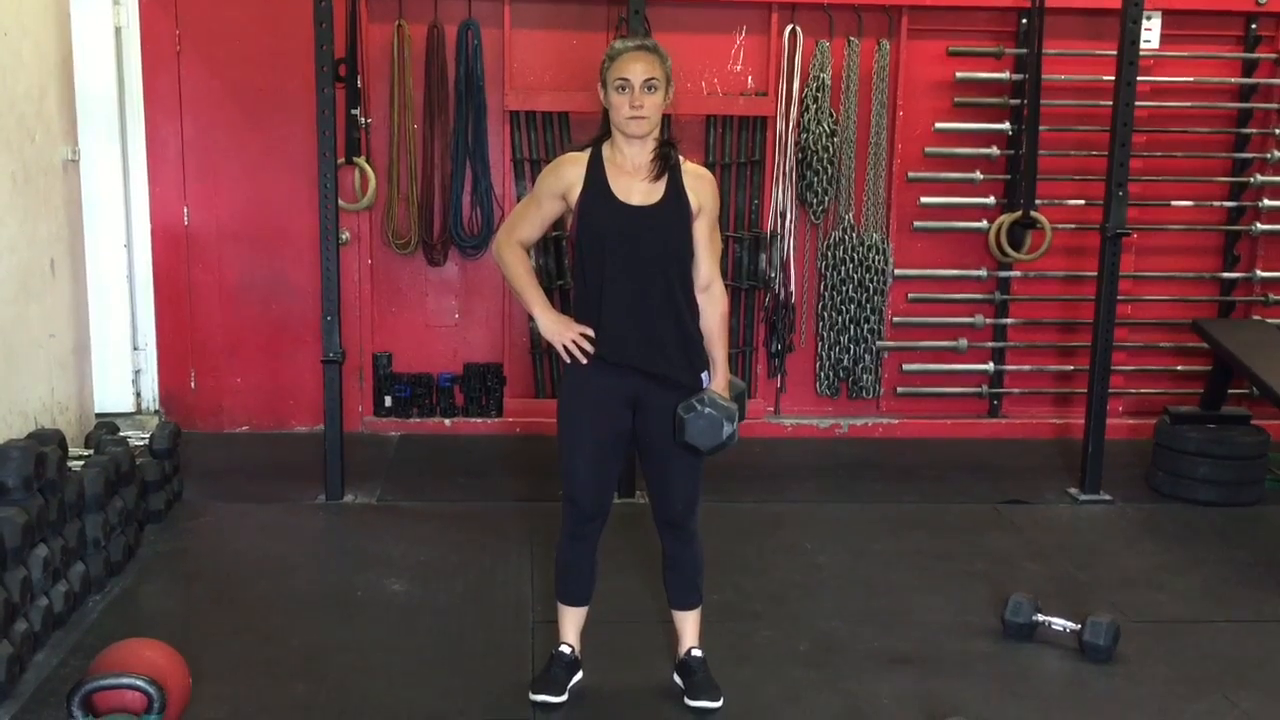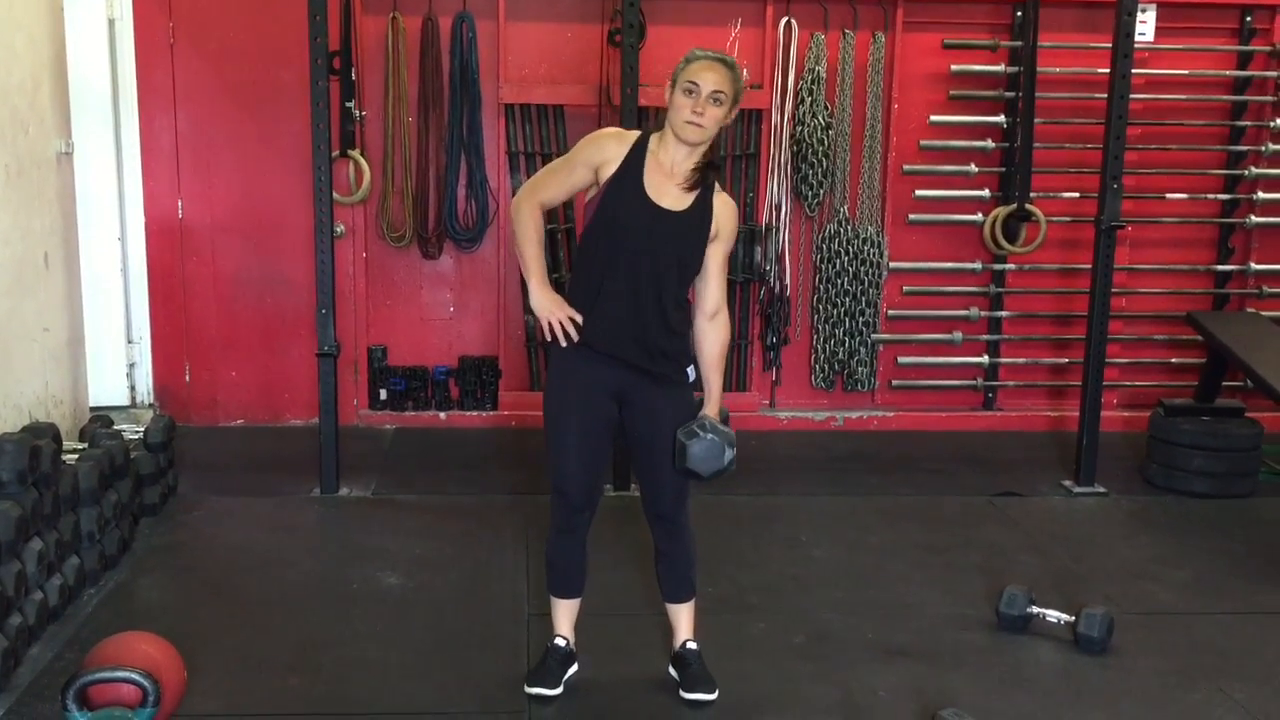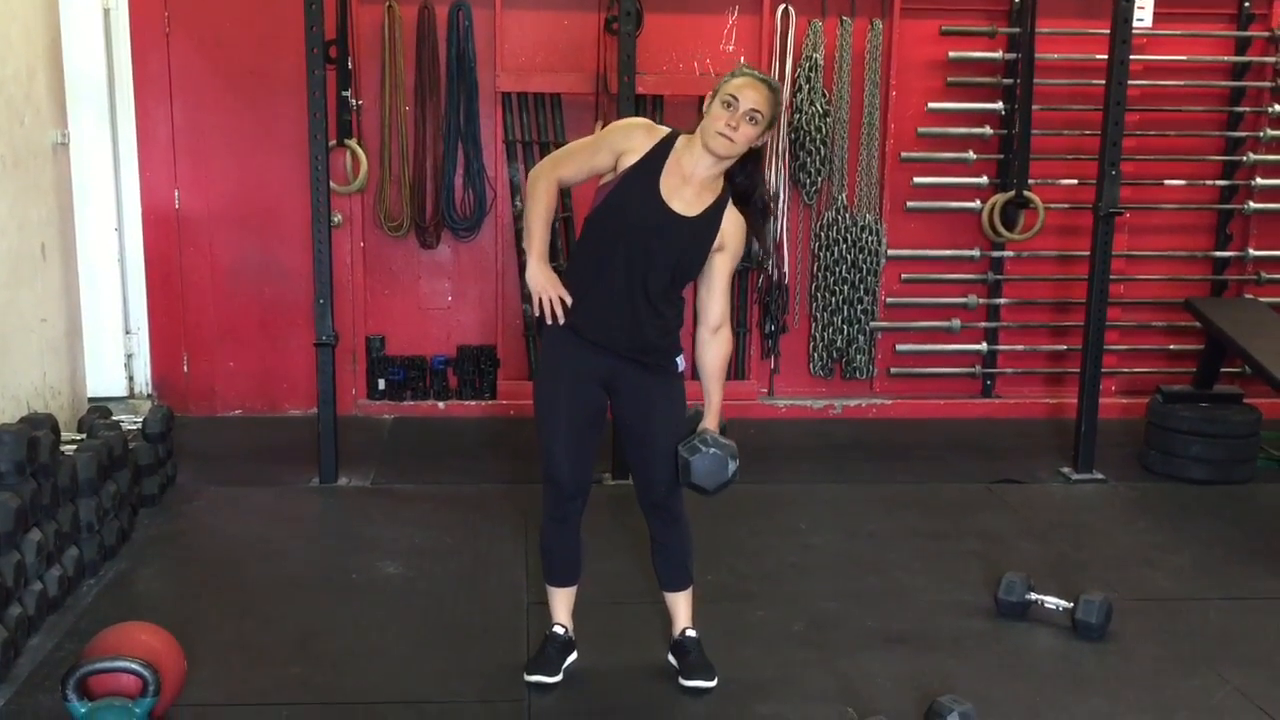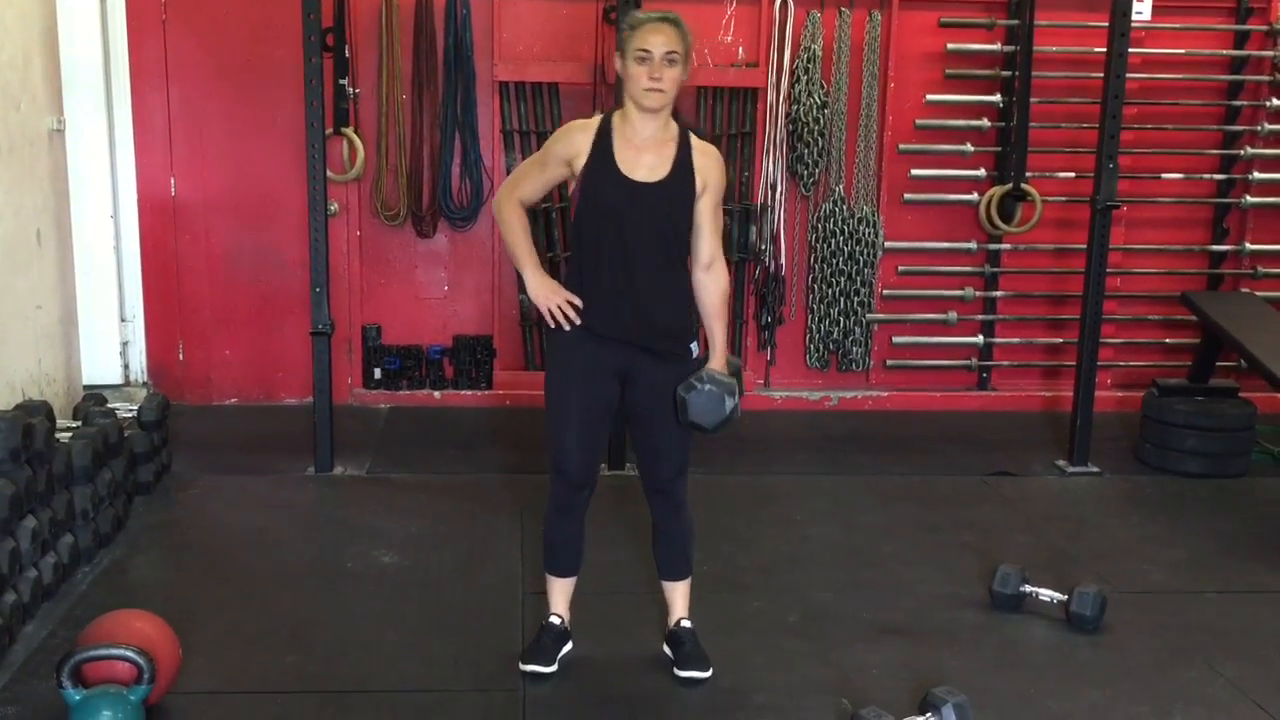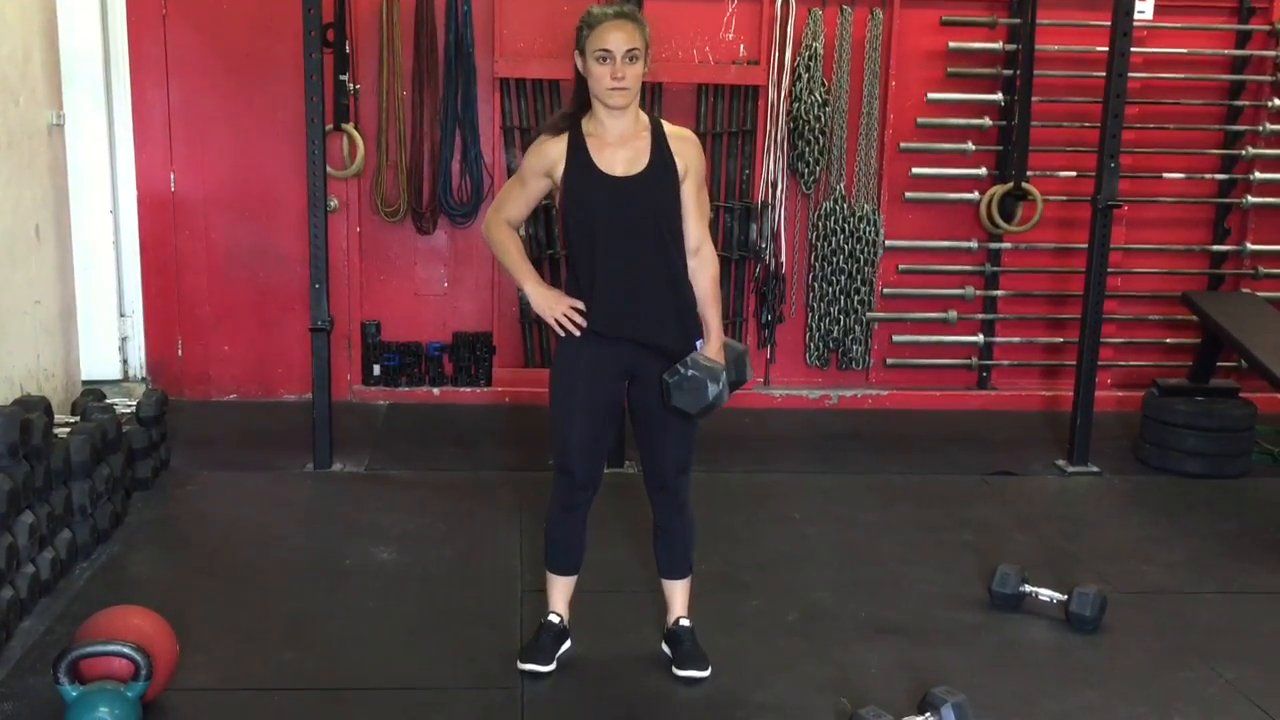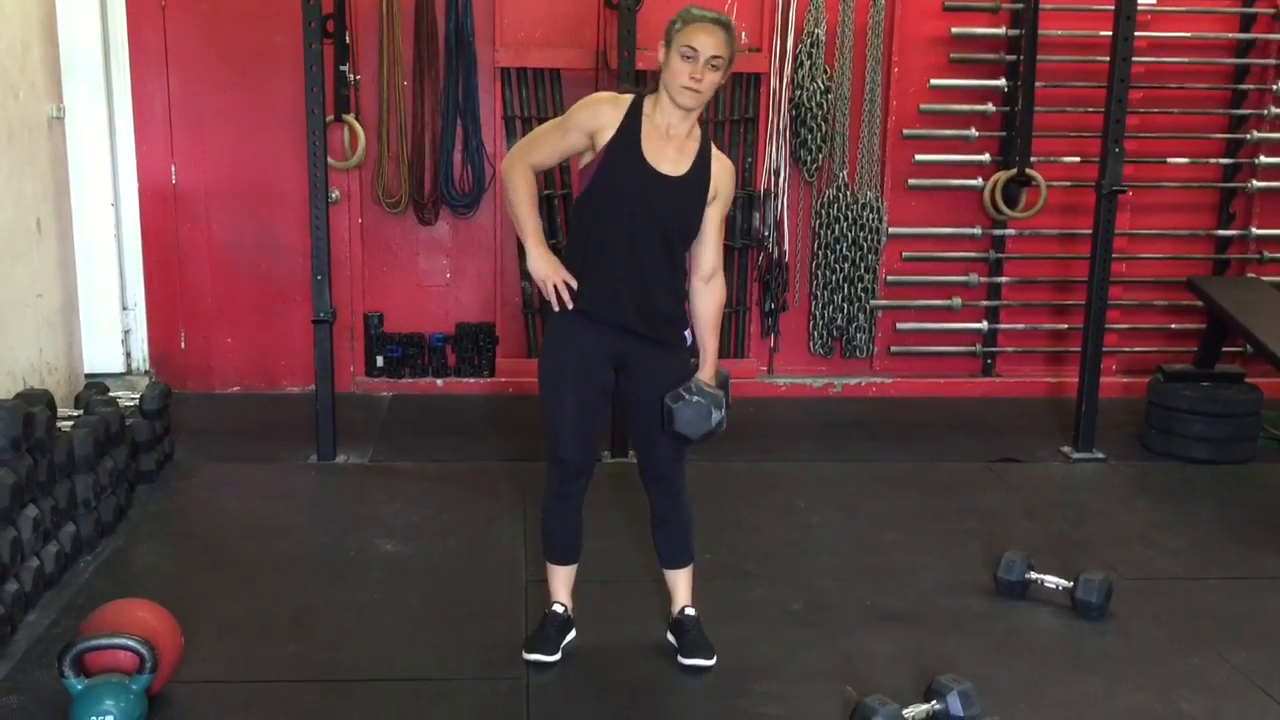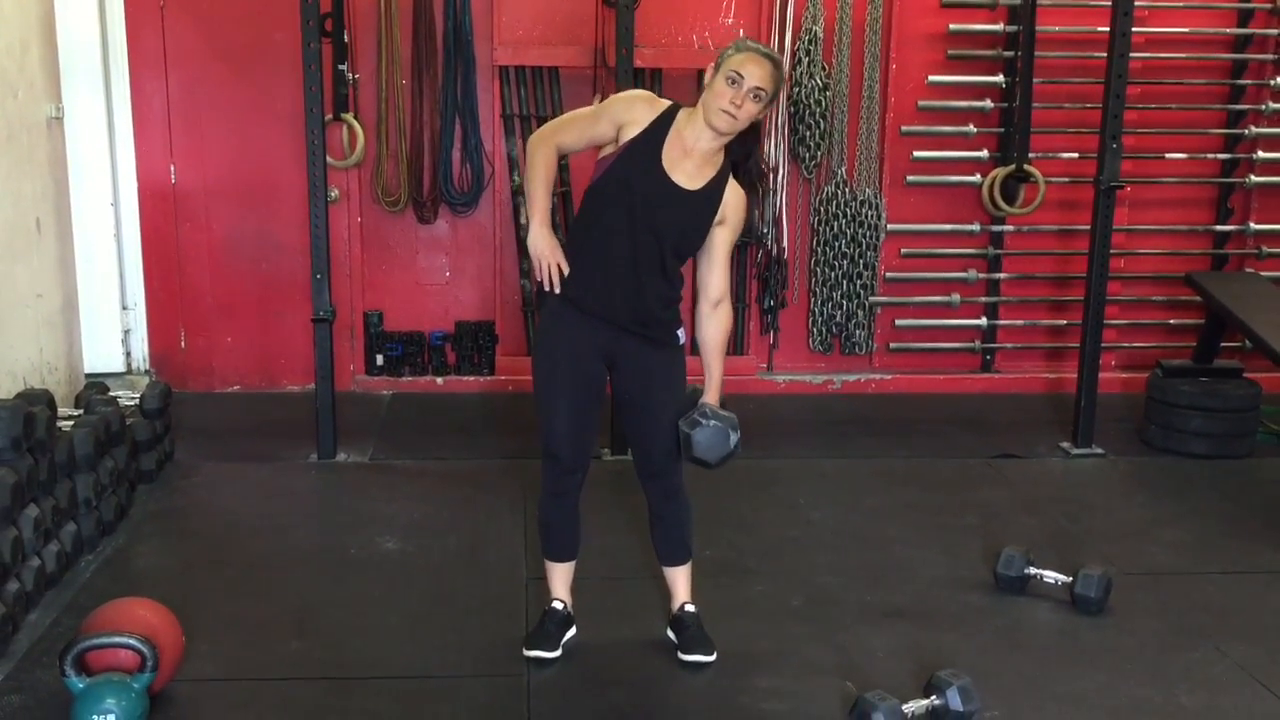
dt=0.7s
person 1, frame 1
left shoulder: (696, 184)
right shoulder: (573, 173)
left elbow: (709, 286)
right elbow: (509, 243)
left wrist: (721, 375)
right wrist: (545, 317)
left hip: (675, 376)
right hip: (596, 373)
left knee: (677, 517)
right knee: (582, 513)
left ankle: (690, 656)
right ankle: (567, 653)
person 1, frame 2
left shoulder: (720, 209)
right shoulder: (612, 149)
left elbow: (711, 311)
right elbow: (529, 201)
left wrist: (714, 402)
right wrist: (540, 290)
left hip: (663, 374)
right hip: (583, 362)
left knee: (668, 509)
right knee: (572, 503)
left ankle: (685, 647)
right ankle: (562, 644)
person 1, frame 3
left shoulder: (729, 222)
right shoulder: (636, 139)
left elbow: (714, 324)
right elbow: (546, 175)
left wrist: (712, 416)
right wrist: (536, 264)
left hip: (651, 364)
right hip: (573, 346)
left knee: (662, 496)
right knee: (564, 490)
left ankle: (684, 634)
right ankle: (560, 631)
person 1, frame 4
left shoulder: (703, 161)
right shoulder: (579, 139)
left elbow: (709, 266)
right elbow: (509, 199)
left wrist: (718, 352)
right wrist: (534, 278)
left hip: (666, 348)
right hip: (584, 339)
left knee: (667, 485)
right knee: (571, 480)
left ankle: (680, 626)
right ankle: (557, 622)
person 1, frame 5
left shoulder: (681, 146)
right shoulder: (556, 150)
left elbow: (699, 250)
right elbow: (498, 222)
left wrist: (714, 338)
right wrist: (536, 291)
left hip: (669, 344)
right hip: (590, 343)
left knee: (669, 484)
right knee: (574, 481)
left ankle: (679, 624)
right ankle: (555, 620)
person 1, frame 6
left shoulder: (717, 171)
right shoulder: (606, 114)
left elbow: (707, 274)
right elbow: (519, 163)
left wrist: (709, 365)
right wrist: (537, 250)
left hip: (659, 339)
right hip: (580, 327)
left knee: (665, 473)
right knee: (568, 468)
left ankle: (684, 613)
right ankle: (560, 610)
person 1, frame 7
left shoulder: (729, 198)
right shoulder: (636, 112)
left elbow: (714, 299)
right elbow: (545, 142)
left wrist: (713, 390)
right wrist: (539, 229)
left hip: (651, 338)
right hip: (573, 321)
left knee: (662, 470)
right knee: (564, 464)
left ankle: (682, 608)
right ankle: (559, 607)
